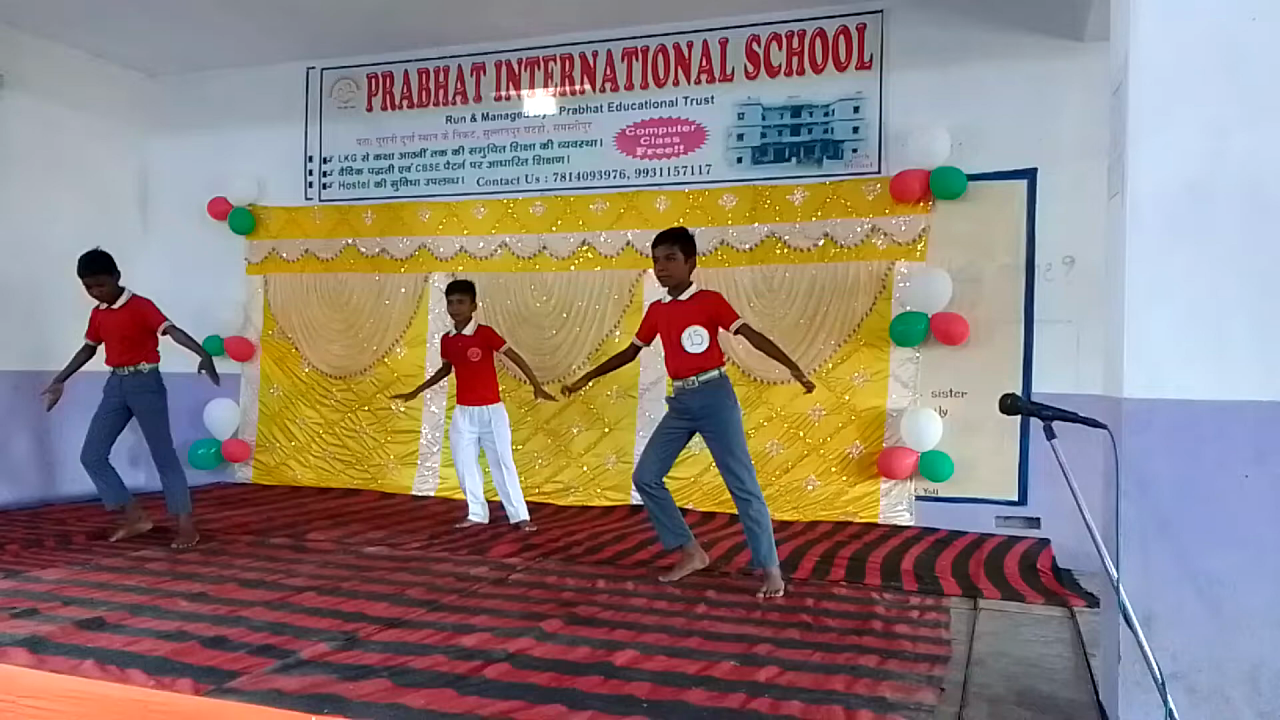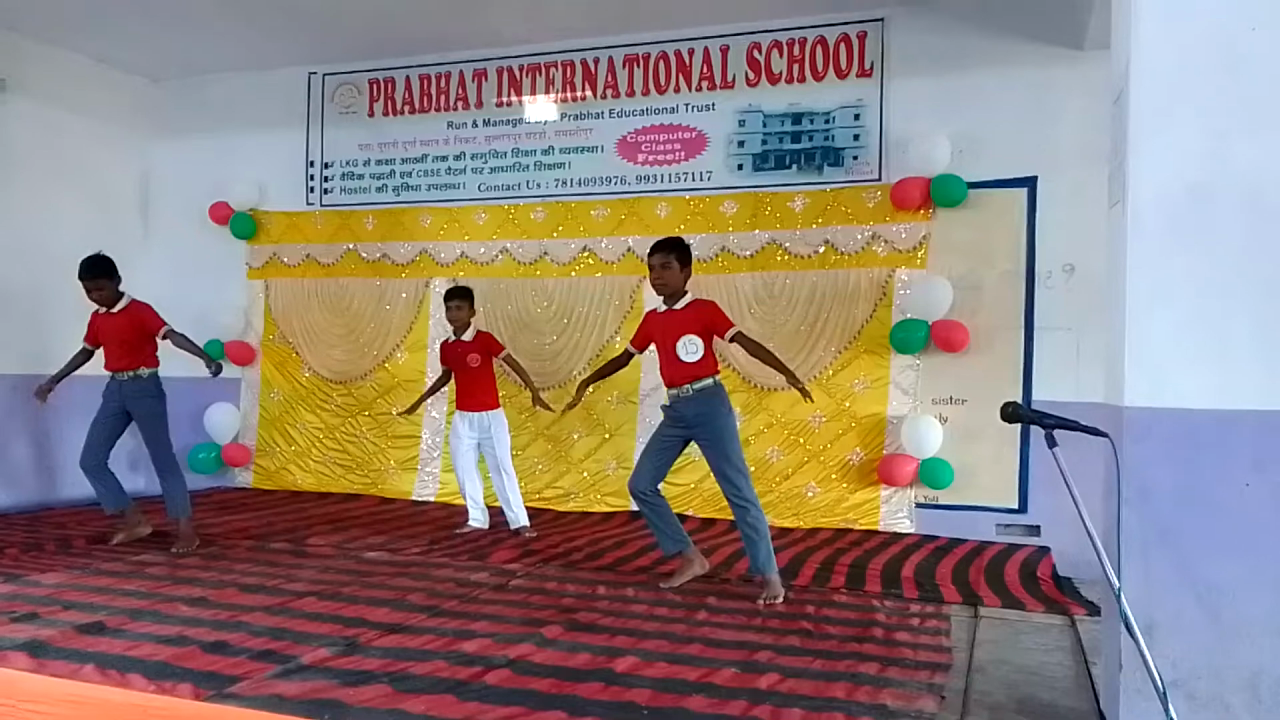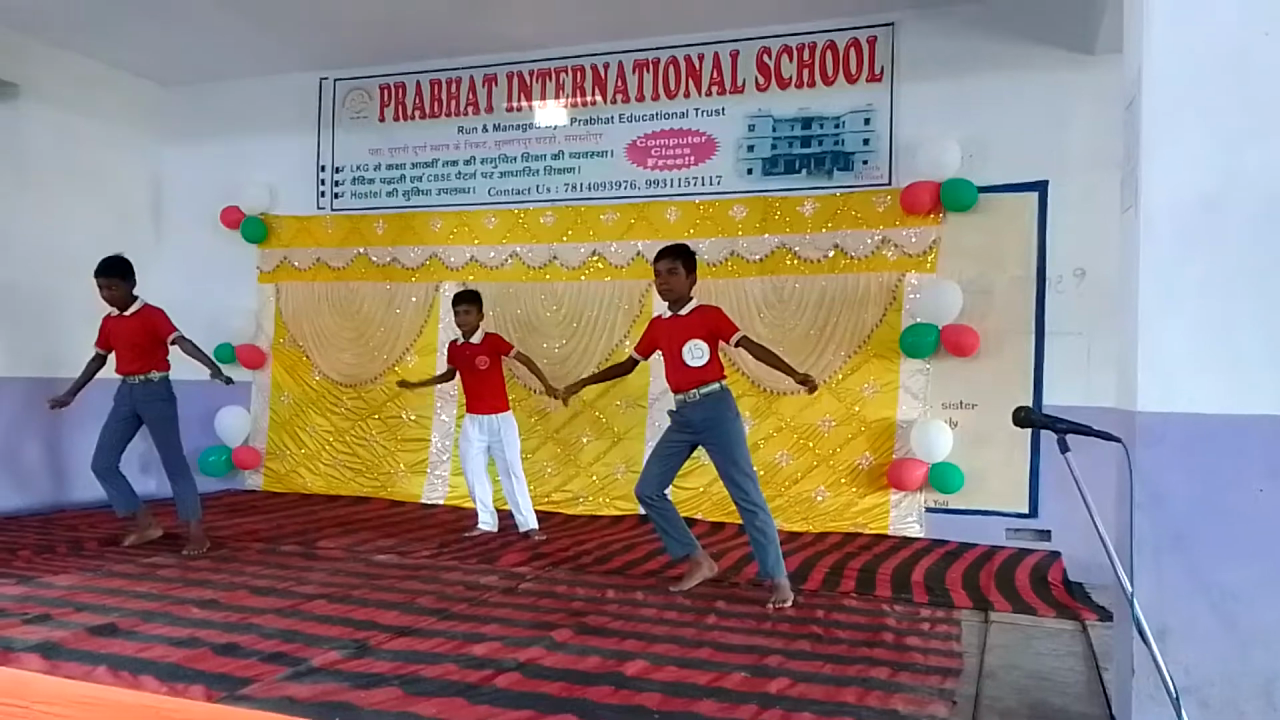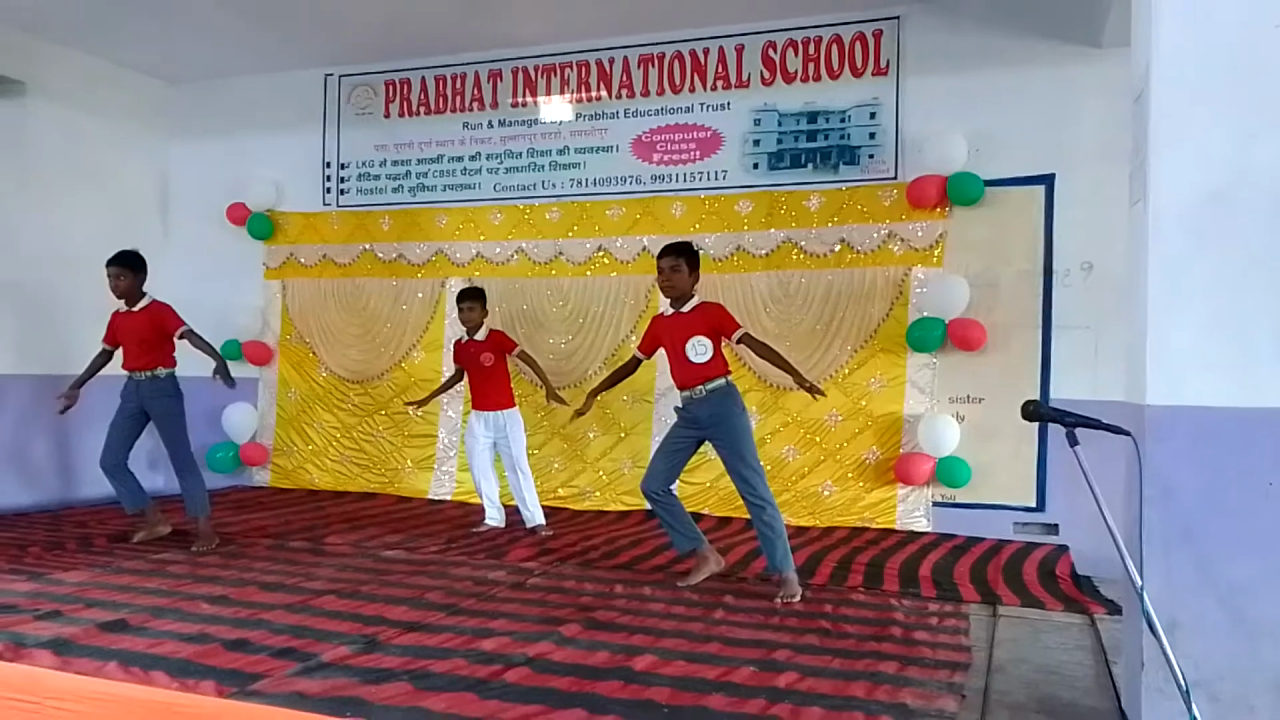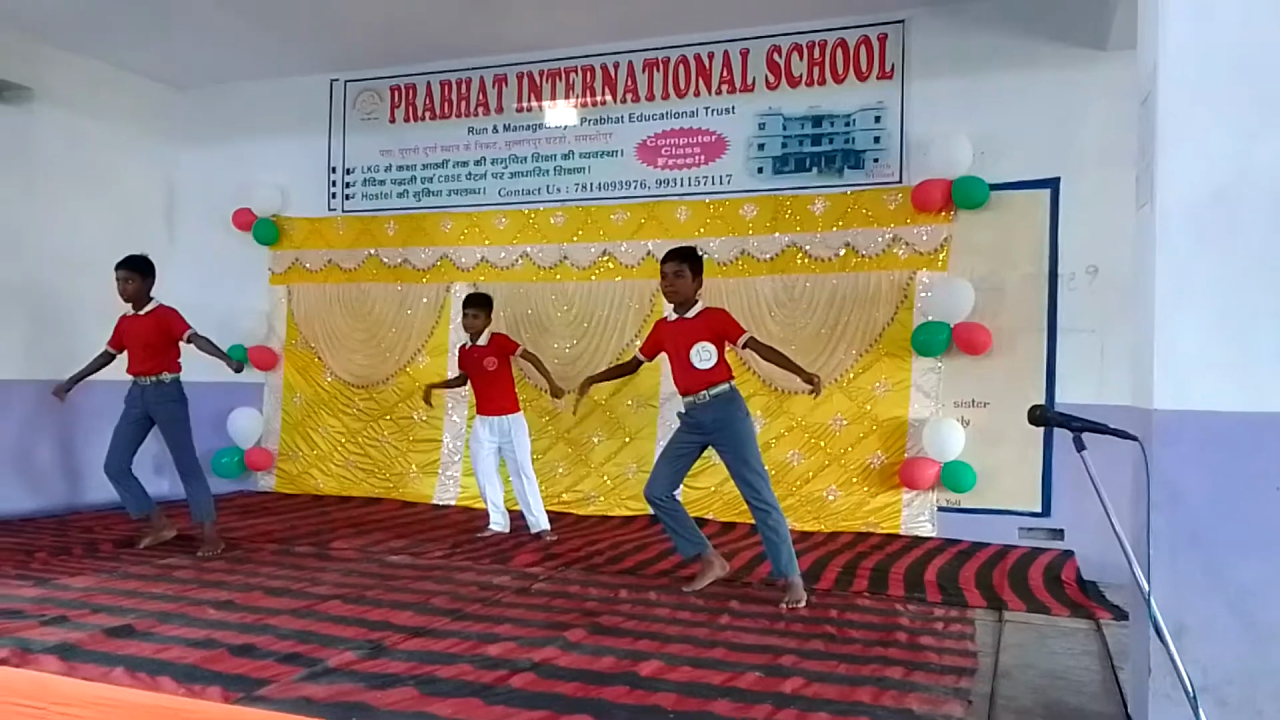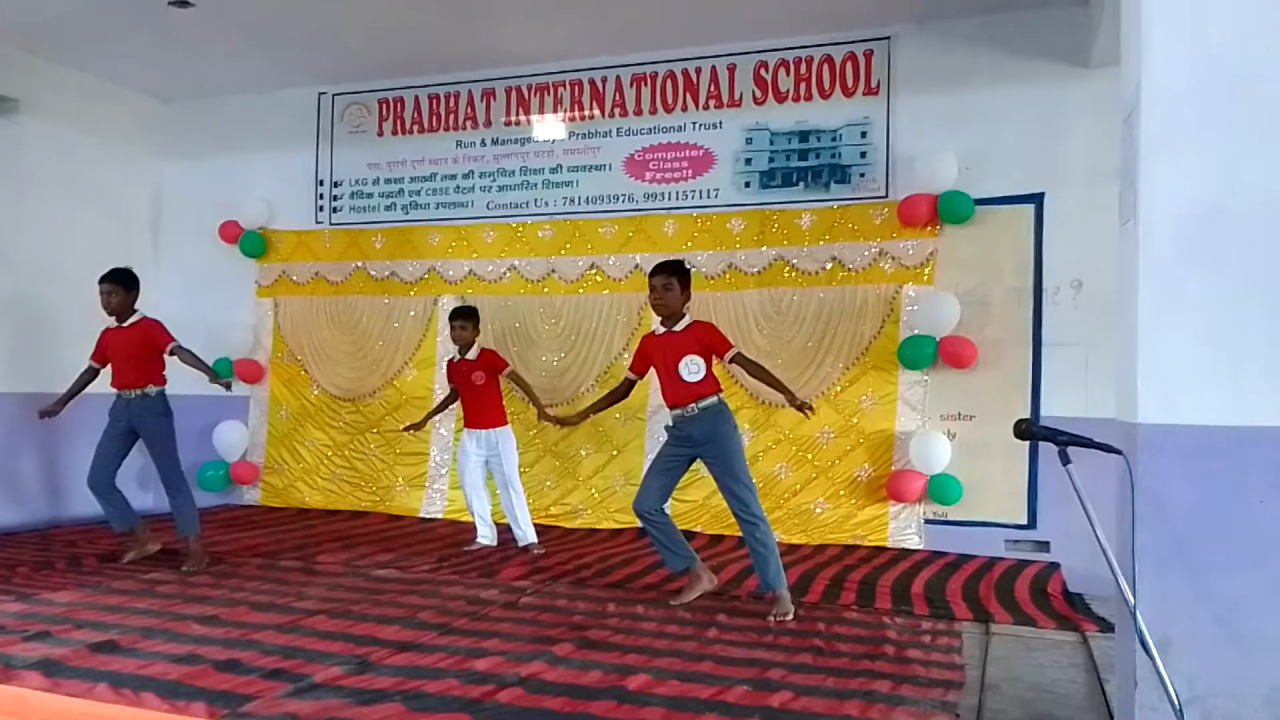
dt=0.3s
person 1, frame 1
left shoulder: (710, 301)
right shoulder: (656, 310)
left elbow: (751, 335)
right elbow: (631, 352)
left wrist: (794, 368)
right wrist: (587, 377)
left hip: (714, 396)
right hip: (681, 401)
left knee: (742, 484)
right knee: (645, 477)
left ankle: (771, 569)
right ankle: (691, 552)
person 1, frame 2
left shoulder: (705, 310)
right shoulder: (651, 319)
left elbow: (747, 343)
right elbow: (624, 357)
left wrist: (789, 375)
right wrist: (585, 383)
left hip: (709, 404)
right hip: (675, 410)
left knee: (738, 491)
right knee: (640, 484)
left ankle: (770, 576)
right ankle: (690, 558)
person 1, frame 3
left shoulder: (710, 315)
right shoulder: (657, 326)
left elbow: (751, 346)
right elbow: (628, 365)
left wrist: (795, 375)
right wrist: (584, 383)
left hip: (716, 408)
right hip: (683, 415)
left knee: (746, 495)
right knee: (648, 489)
left ankle: (779, 579)
right ankle: (699, 561)
person 1, frame 4
left shoulder: (712, 312)
right shoulder: (658, 324)
left elbow: (753, 344)
right elbow: (632, 364)
left wrist: (797, 376)
right wrist: (593, 394)
left hip: (722, 404)
right hip: (688, 412)
left knee: (754, 490)
right knee: (653, 485)
left ankle: (787, 573)
right ankle: (706, 555)
person 1, frame 5
left shoulder: (716, 317)
right shoulder: (662, 328)
left elbow: (759, 347)
right elbow: (633, 364)
left wrist: (802, 373)
right wrist: (592, 380)
left hip: (726, 409)
right hip: (692, 417)
left knee: (759, 495)
right knee: (657, 491)
left ankle: (792, 579)
right ankle: (710, 561)
person 1, frame 6
left shoulder: (703, 331)
right shoulder: (649, 343)
left elbow: (745, 363)
right elbow: (624, 388)
left wrist: (788, 394)
right wrist: (582, 415)
left hip: (714, 423)
right hip: (679, 431)
left knee: (747, 509)
right knee: (645, 504)
left ankle: (780, 591)
right ankle: (697, 574)
person 2, frame 1
left shoulder: (141, 306)
right shoulder: (97, 314)
left elbow: (172, 330)
right elbow: (88, 349)
left wrist: (204, 354)
right wrist: (60, 379)
left hip: (145, 383)
right hip: (115, 385)
left knee: (163, 455)
right knee: (91, 456)
left ankle: (186, 524)
right ankle: (135, 516)
person 2, frame 2
left shoulder: (140, 311)
right shoulder: (96, 318)
left elbow: (172, 335)
right elbow: (86, 352)
left wrist: (206, 357)
right wrist: (53, 381)
left hip: (144, 388)
right hip: (114, 390)
left knee: (163, 459)
right knee: (91, 460)
left ankle: (186, 528)
right ankle: (134, 520)
person 2, frame 3
left shoulder: (152, 315)
right shoulder: (108, 322)
left elbow: (182, 342)
right elbow: (98, 359)
left wrist: (213, 367)
right wrist: (71, 393)
left hip: (155, 392)
right hip: (125, 393)
left knee: (173, 462)
right knee: (102, 463)
left ankle: (197, 531)
right ankle: (145, 523)
person 2, frame 4
left shoulder: (160, 311)
right shoulder: (117, 318)
left elbow: (190, 335)
right elbow: (105, 354)
left wrist: (219, 360)
right wrist: (76, 387)
left hip: (161, 388)
right hip: (132, 390)
left knee: (182, 459)
right knee: (110, 461)
left ankle: (205, 527)
right ankle: (154, 520)
person 2, frame 5
left shoulder: (166, 315)
right shoulder: (124, 322)
left elbow: (195, 338)
right elbow: (107, 355)
left wrist: (227, 359)
right wrist: (72, 381)
left hip: (166, 393)
right hip: (137, 395)
left knee: (186, 464)
right knee: (115, 466)
left ankle: (211, 533)
right ankle: (159, 525)
person 2, frame 6
left shoulder: (150, 327)
right shoulder: (107, 335)
left elbow: (179, 351)
right elbow: (91, 371)
left wrist: (212, 374)
right wrist: (61, 403)
left hip: (151, 406)
right hip: (121, 408)
left knee: (172, 477)
right knee: (99, 479)
left ankle: (195, 547)
right ankle: (143, 538)
person 3, frame 1
left shoulder: (485, 333)
right shoulder: (447, 340)
left elbow: (514, 356)
left wrist: (536, 385)
right wrist: (417, 391)
left hip: (491, 410)
right hip: (463, 413)
left knee: (502, 463)
right knee: (465, 465)
left ankle: (520, 516)
right ankle: (477, 513)
person 3, frame 2
left shoulder: (484, 339)
right shoulder: (446, 346)
left elbow: (512, 363)
left wrist: (535, 393)
right wrist: (419, 402)
left hip: (491, 416)
right hip: (463, 419)
left knee: (502, 469)
right knee: (464, 470)
left ankle: (520, 521)
right ankle: (477, 519)
person 3, frame 3
left shoulder: (493, 341)
right shoulder: (454, 348)
left elbow: (524, 360)
right elbow: (450, 374)
left wrist: (546, 385)
right wrist: (418, 385)
left hip: (500, 419)
right hip: (473, 421)
left knee: (511, 471)
right knee: (474, 473)
left ankle: (528, 524)
right ankle: (486, 522)
person 3, frame 4
left shoulder: (497, 338)
right shoulder: (459, 346)
left elbow: (527, 359)
right elbow: (458, 375)
left wrist: (549, 387)
right wrist: (429, 398)
left hip: (506, 415)
right hip: (478, 418)
left knee: (518, 467)
right knee: (480, 469)
left ankle: (536, 520)
right ankle: (493, 517)
person 3, frame 5
left shoulder: (500, 341)
right shoulder: (464, 351)
left elbow: (531, 358)
left wrist: (552, 384)
right wrist: (434, 386)
left hip: (510, 420)
right hip: (483, 423)
left knee: (522, 472)
right knee: (485, 474)
left ankle: (540, 525)
right ankle: (498, 522)
person 3, frame 6
left shoulder: (489, 357)
right shoulder: (452, 365)
left elbow: (517, 379)
left wrist: (540, 407)
right wrist: (425, 419)
left hip: (498, 433)
right hip: (470, 436)
left knee: (510, 485)
right knee: (472, 487)
left ankle: (528, 538)
right ankle: (485, 536)
